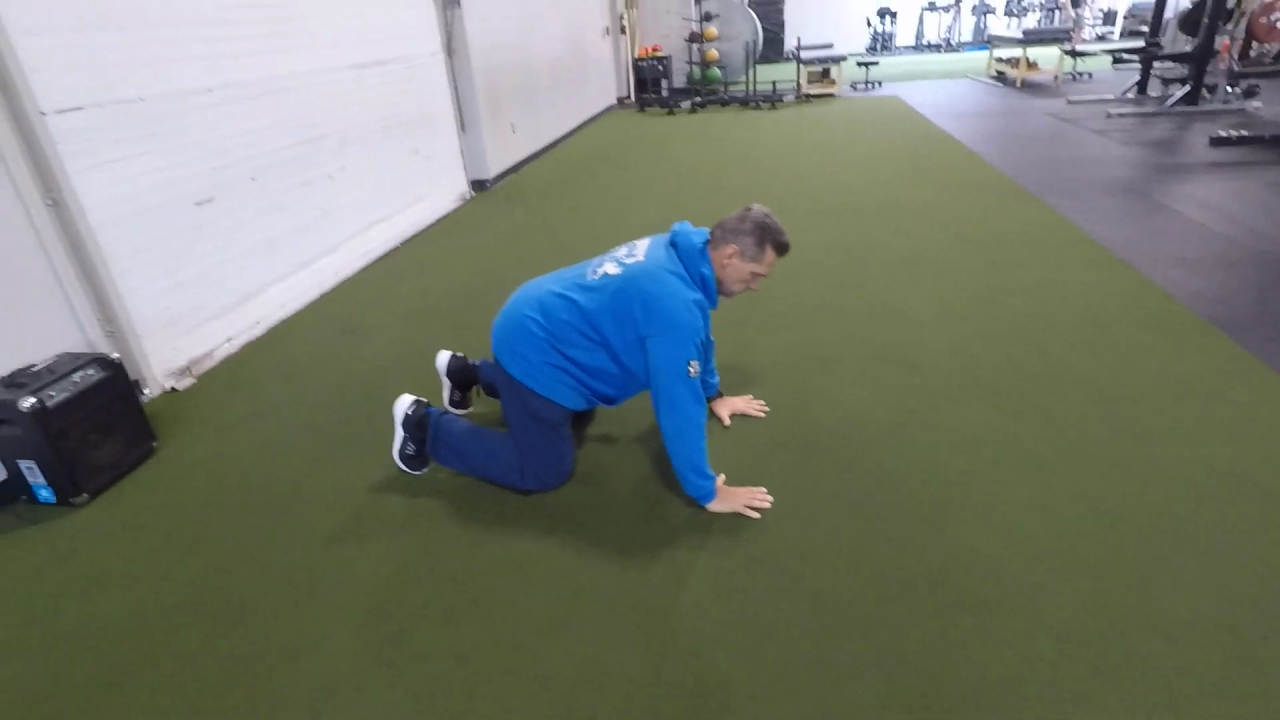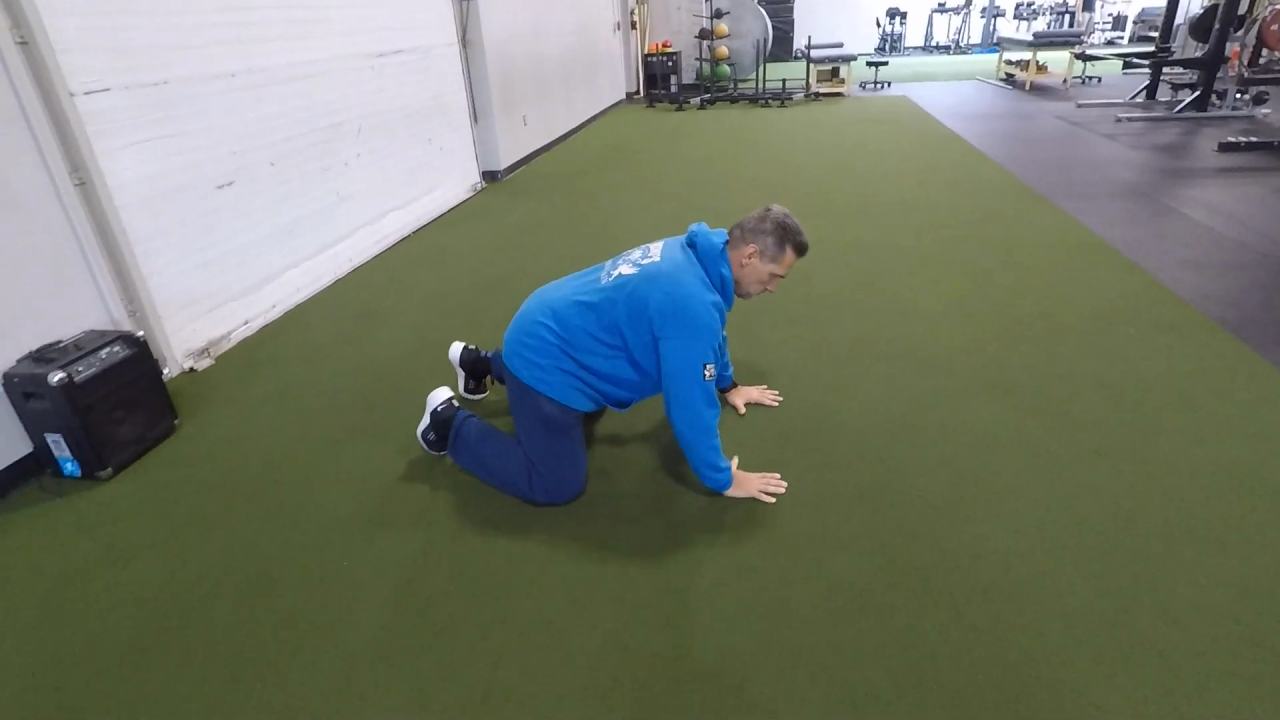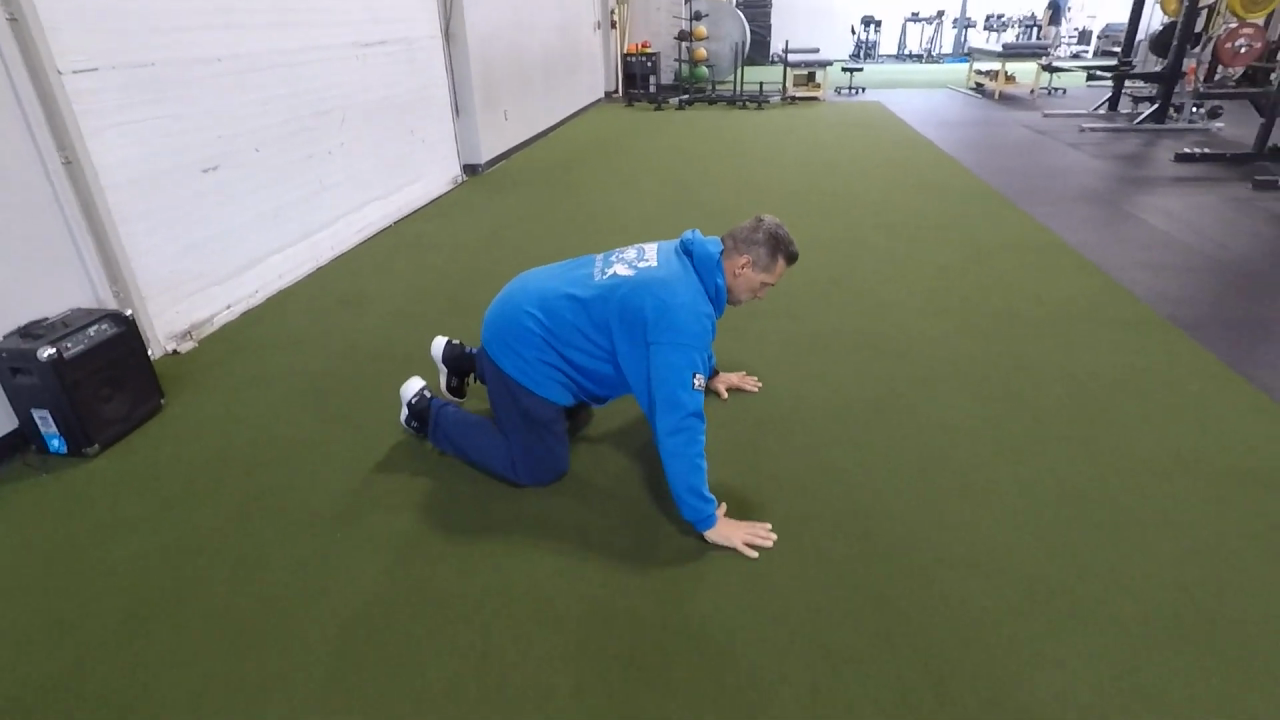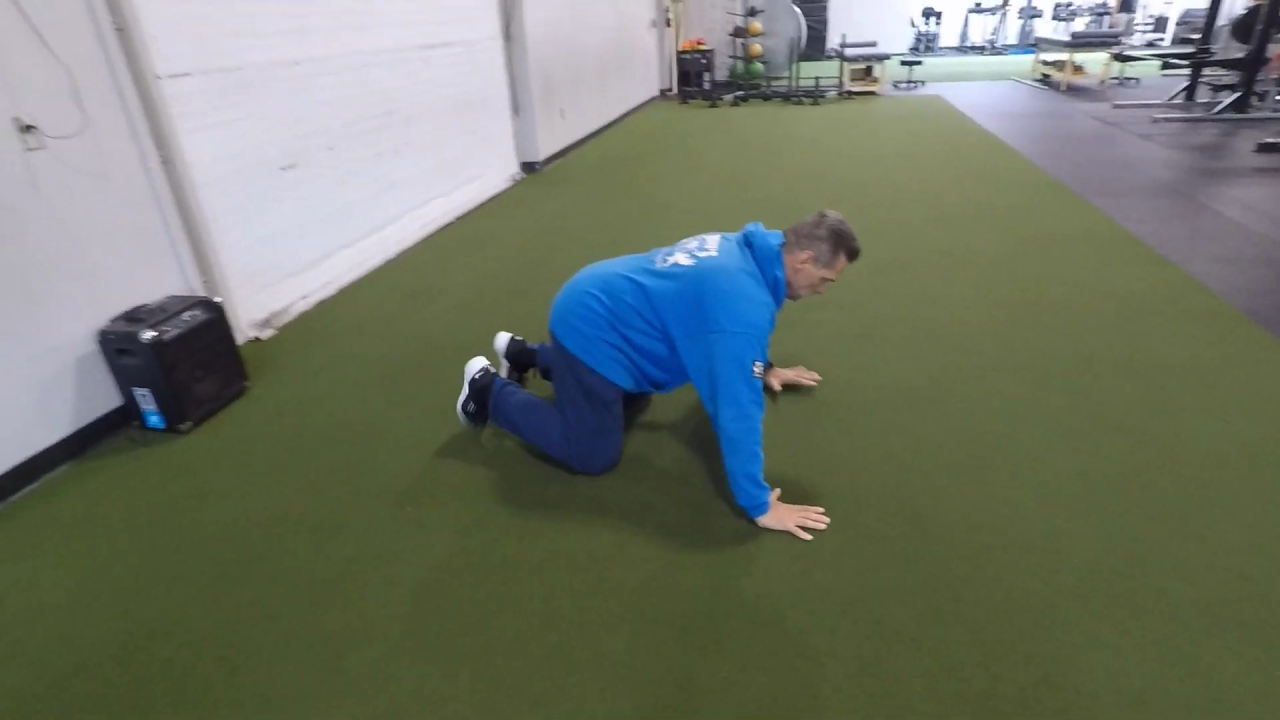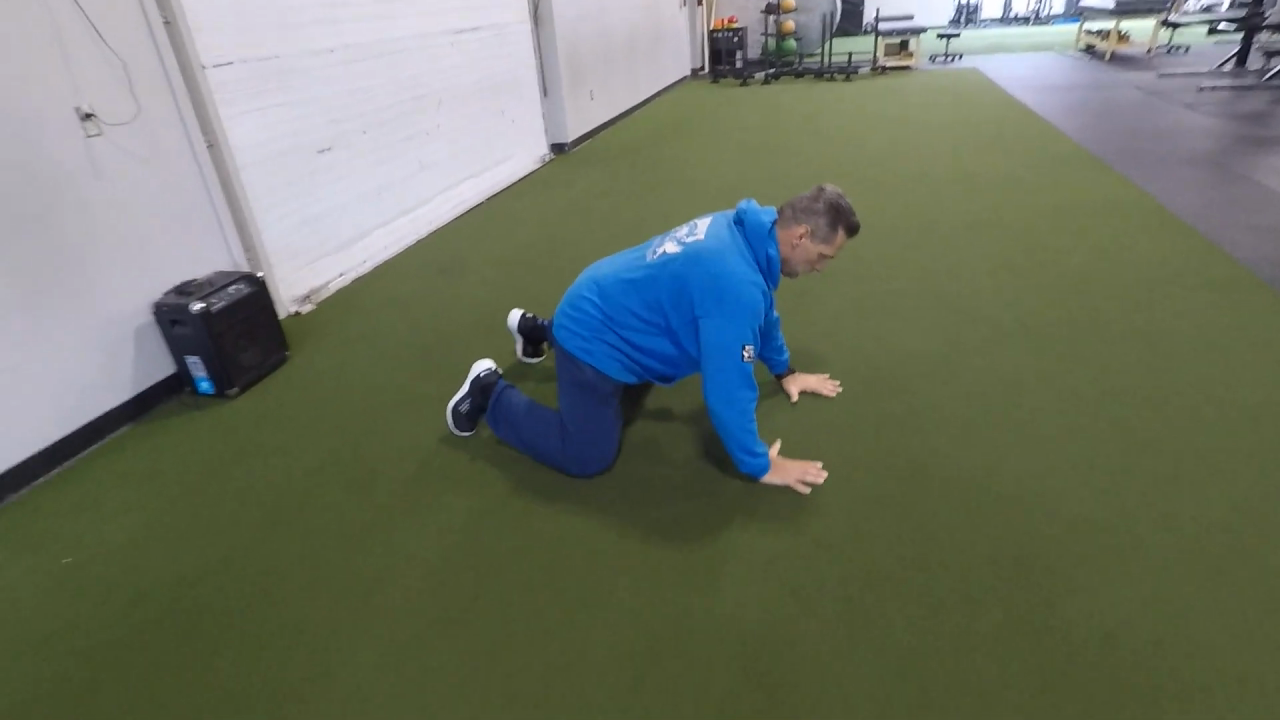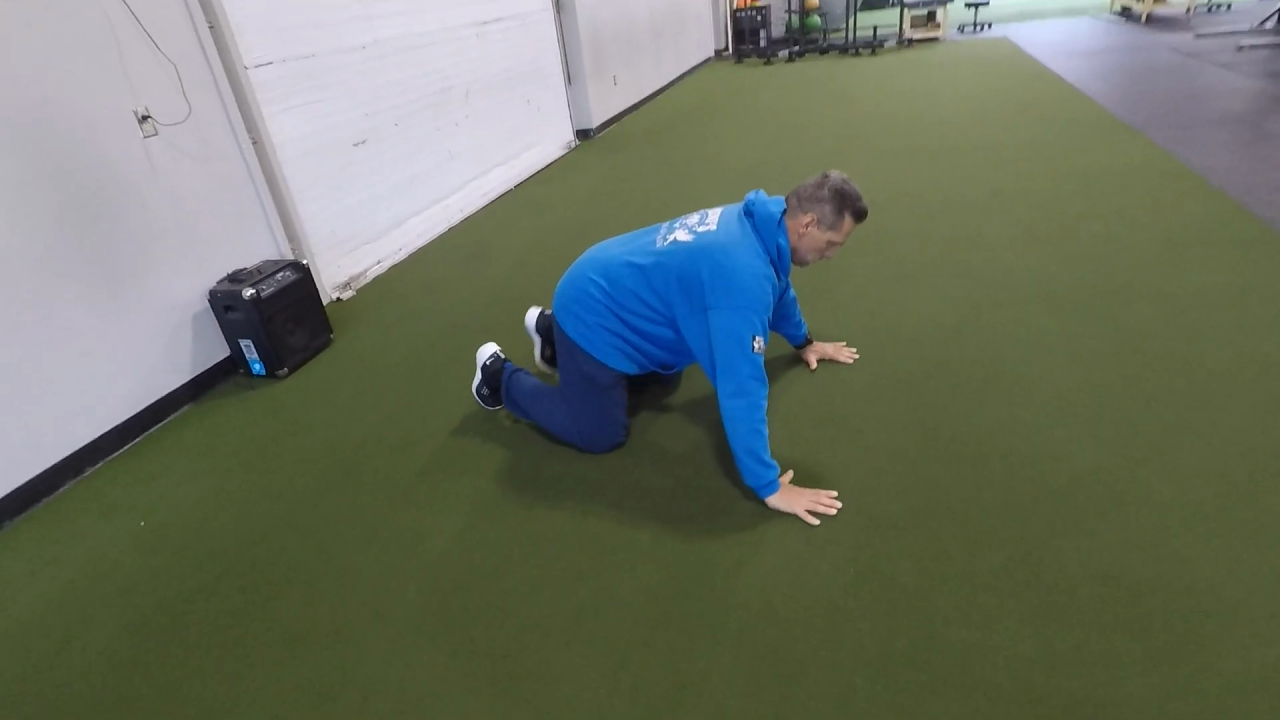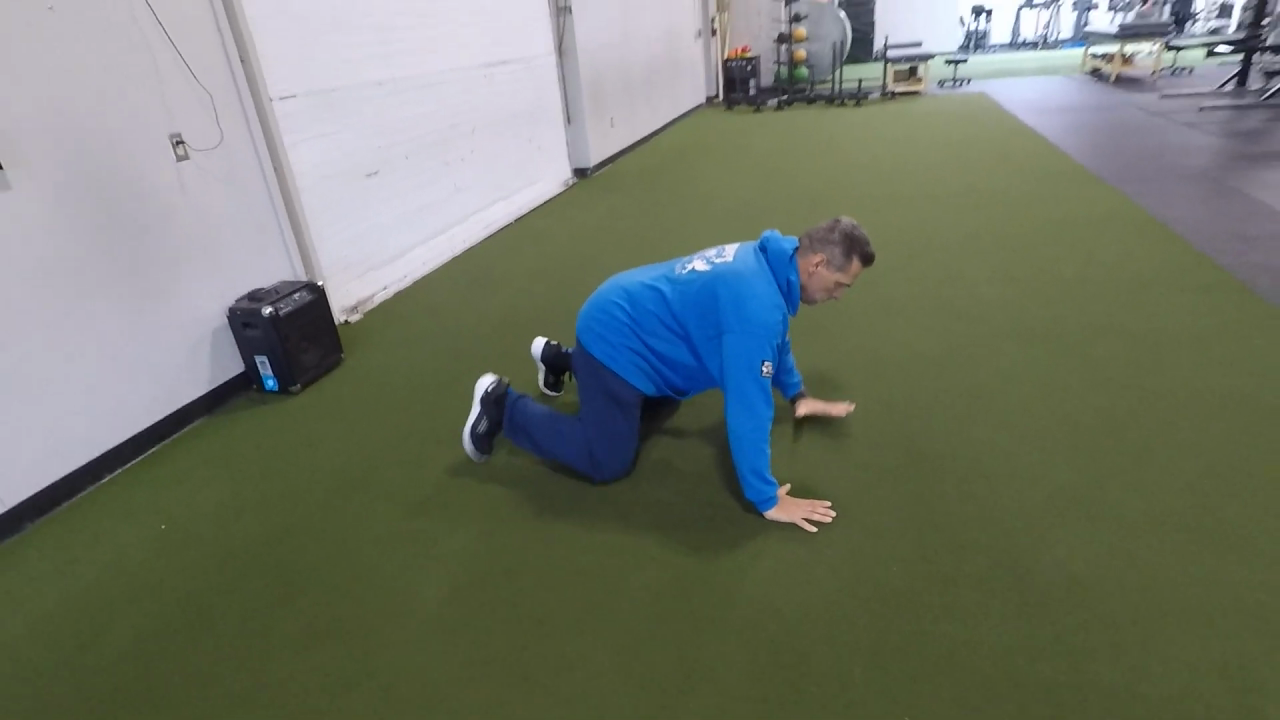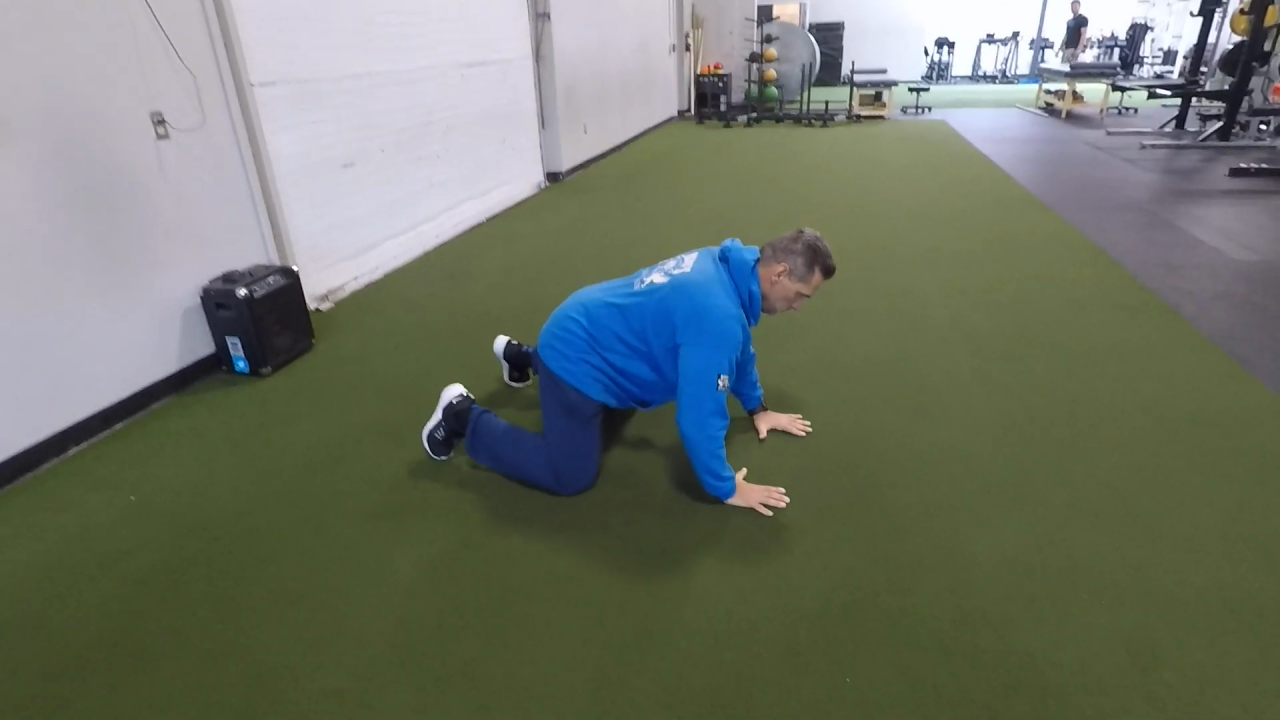
dt=0.5s
person 1, frame 1
left shoulder: (684, 252)
right shoulder: (675, 303)
left elbow: (697, 338)
right elbow: (680, 406)
left wrist: (713, 394)
right wrist: (707, 492)
left hip: (538, 323)
right hip: (533, 349)
left knee: (578, 416)
right knee: (546, 471)
left ankle: (468, 372)
right ankle: (425, 426)
person 1, frame 2
left shoulder: (700, 253)
right shoulder: (692, 304)
right elbow: (692, 406)
left wrist: (727, 385)
right wrist: (722, 480)
left hip: (547, 327)
right hip: (546, 360)
left knee: (589, 409)
right knee: (557, 486)
left ankle: (480, 362)
right ankle: (450, 424)
person 1, frame 3
left shoulder: (687, 258)
right shoulder: (685, 311)
right elbow: (678, 422)
left wrist: (706, 373)
right wrist: (706, 520)
left hip: (526, 311)
right hip: (525, 344)
left knee: (573, 414)
right knee: (542, 467)
left ankle: (466, 360)
right ankle: (427, 411)
person 1, frame 4
left shoulder: (747, 251)
right shoulder: (746, 303)
right elbow: (738, 410)
left wrist: (764, 368)
right wrist: (759, 505)
left hip: (594, 303)
right hip: (590, 329)
left knee: (631, 402)
right knee: (594, 453)
left ankle: (525, 355)
right ankle: (488, 390)
person 1, frame 5
left shoulder: (747, 231)
right shoulder: (736, 284)
left elbow: (762, 312)
right elbow: (729, 390)
left wrist: (784, 371)
right wrist: (761, 466)
left hip: (605, 307)
right hip: (593, 337)
left knee: (637, 380)
right knee: (589, 458)
left ankle: (536, 330)
right ankle: (489, 392)
person 1, frame 6
left shoulder: (757, 223)
right shoulder: (744, 273)
left elbow: (777, 289)
right elbow: (741, 389)
left wrist: (804, 342)
right wrist: (769, 486)
left hip: (606, 285)
right hip: (594, 316)
left knee: (666, 375)
right knee: (602, 435)
left ankle: (553, 328)
right ankle: (500, 375)
person 1, frame 7
left shoulder: (770, 260)
right shoulder: (758, 306)
left elbow: (774, 342)
right elbow: (748, 410)
left wrist: (798, 396)
right wrist: (767, 499)
left hip: (623, 315)
right hip: (615, 339)
left knee: (660, 404)
right knee: (608, 462)
left ankle: (561, 359)
right ankle: (502, 405)
person 1, frame 8
left shoulder: (730, 267)
right shoulder: (717, 315)
left elbow: (738, 350)
right elbow: (700, 417)
left wrist: (756, 408)
right wrist: (726, 488)
left hip: (585, 329)
right hip: (577, 356)
left knee: (622, 404)
right knee: (571, 476)
left ankle: (523, 356)
right ankle: (463, 417)
